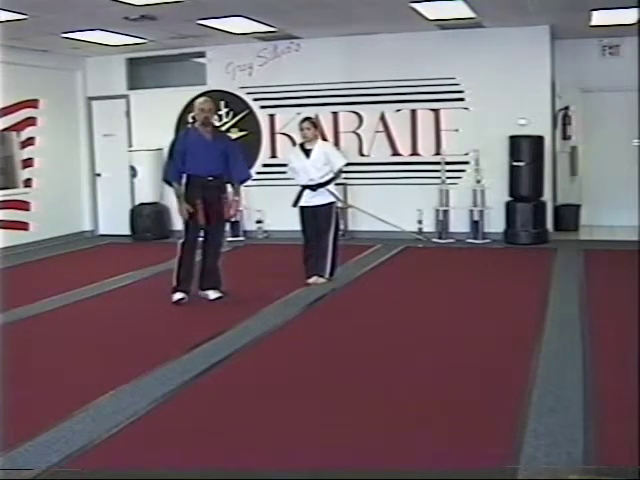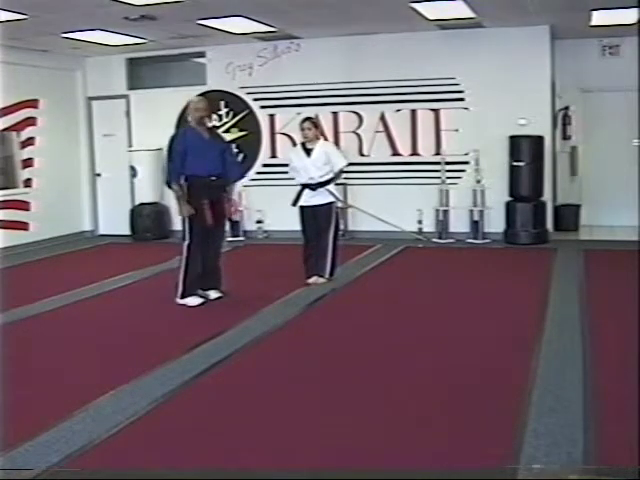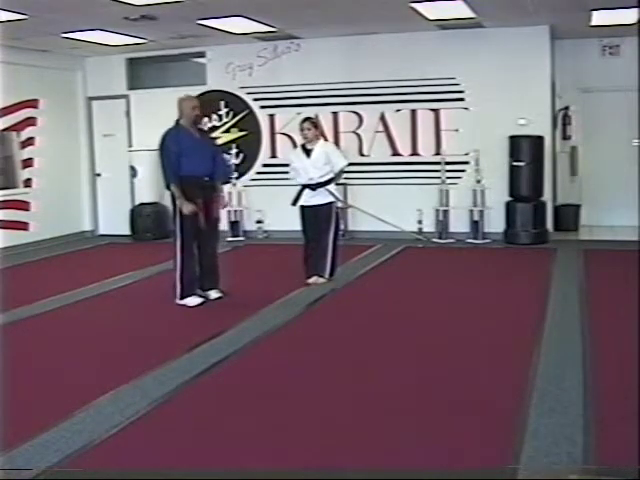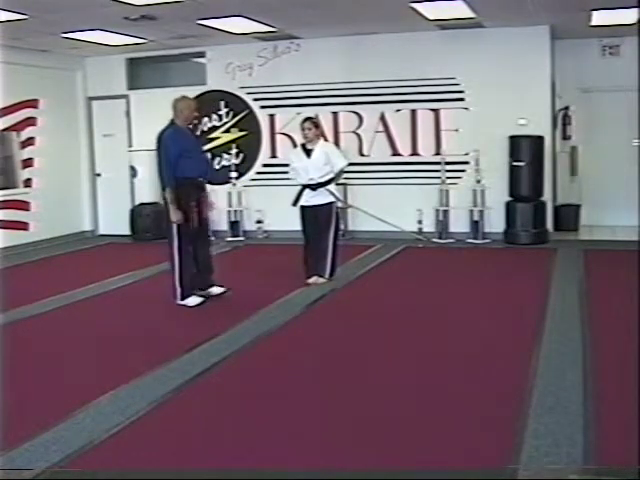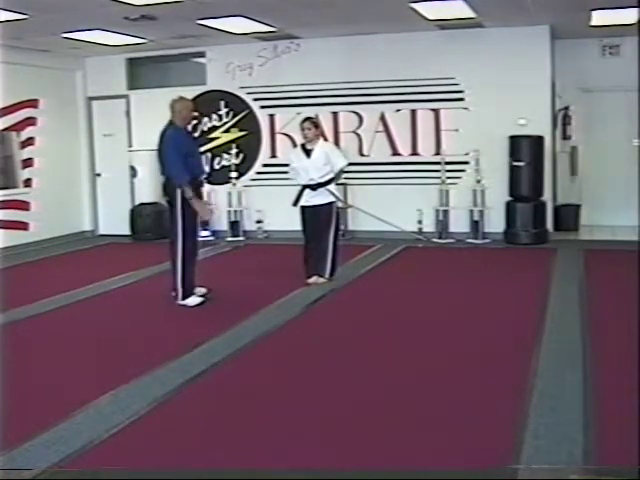
dt=0.4s
person 1, frame 1
left shoulder: (224, 139)
right shoulder: (185, 138)
left elbow: (235, 170)
right elbow: (175, 171)
left wrist: (235, 197)
right wrist: (180, 200)
left hip: (218, 191)
right hip: (195, 190)
left knee: (214, 241)
right knee: (189, 240)
left ankle: (209, 286)
right ankle: (180, 288)
person 1, frame 2
left shoulder: (216, 138)
right shoulder: (181, 137)
left elbow: (229, 168)
right elbow: (175, 173)
left wrist: (229, 195)
right wrist: (181, 202)
left hip: (217, 191)
right hip: (195, 191)
left knee: (214, 242)
right knee: (193, 243)
left ankle: (209, 286)
right ankle: (186, 292)
person 1, frame 3
left shoulder: (203, 137)
right shoulder: (173, 137)
left elbow: (217, 165)
right elbow: (171, 172)
left wrist: (219, 192)
right wrist: (181, 200)
left hip: (207, 191)
right hip: (187, 191)
left knee: (209, 242)
right knee: (186, 244)
left ankle: (208, 286)
right ankle: (185, 293)
person 1, frame 4
left shoulder: (190, 135)
right shoulder: (169, 136)
right elbow: (166, 174)
left wrist: (204, 195)
right wrist: (173, 206)
left hip: (196, 191)
right hip: (180, 193)
left knee: (201, 240)
right knee: (181, 244)
left ankle: (204, 284)
right ankle: (184, 293)
person 1, frame 5
left shoulder: (182, 134)
right shoulder: (172, 135)
right elbow: (178, 172)
left wrist: (197, 197)
right wrist: (195, 200)
left hip: (189, 190)
right hip: (180, 192)
left knee: (189, 240)
right knee: (182, 241)
left ankle: (186, 285)
right ankle: (182, 293)
person 2, frame 1
left shoulder: (326, 148)
right shoulder: (295, 152)
left elbow: (338, 169)
left wrist: (326, 182)
right wrist: (306, 183)
left hip: (325, 196)
right hip: (306, 197)
left knee: (326, 236)
right knee: (310, 237)
left ankle: (323, 272)
right ankle: (312, 272)
person 2, frame 2
left shoulder: (327, 147)
right shoulder: (296, 152)
left elbow: (339, 169)
left wrist: (327, 182)
right wrist: (305, 183)
left hip: (325, 196)
right hip: (306, 196)
left knee: (325, 236)
right knee: (310, 237)
left ankle: (323, 272)
right ankle: (312, 272)
person 2, frame 3
left shoulder: (327, 148)
right shoulder: (297, 152)
left elbow: (339, 168)
left wrist: (328, 183)
right wrist: (306, 183)
left hip: (325, 196)
right hip: (307, 197)
left knee: (326, 236)
right knee: (310, 237)
left ankle: (323, 272)
right ankle: (313, 272)
person 2, frame 4
left shoulder: (327, 148)
right shoulder: (297, 152)
left elbow: (339, 168)
right elbow: (295, 173)
left wrist: (329, 183)
right wrist: (306, 184)
left hip: (325, 196)
right hip: (307, 197)
left knee: (325, 236)
right knee: (310, 237)
left ankle: (323, 272)
right ankle: (312, 272)
person 2, frame 5
left shoulder: (327, 148)
right shoulder: (297, 152)
left elbow: (340, 168)
right elbow: (295, 173)
left wrist: (329, 183)
right wrist: (305, 183)
left hip: (325, 196)
right hip: (307, 197)
left knee: (326, 236)
right knee: (310, 237)
left ankle: (323, 272)
right ankle: (313, 272)
